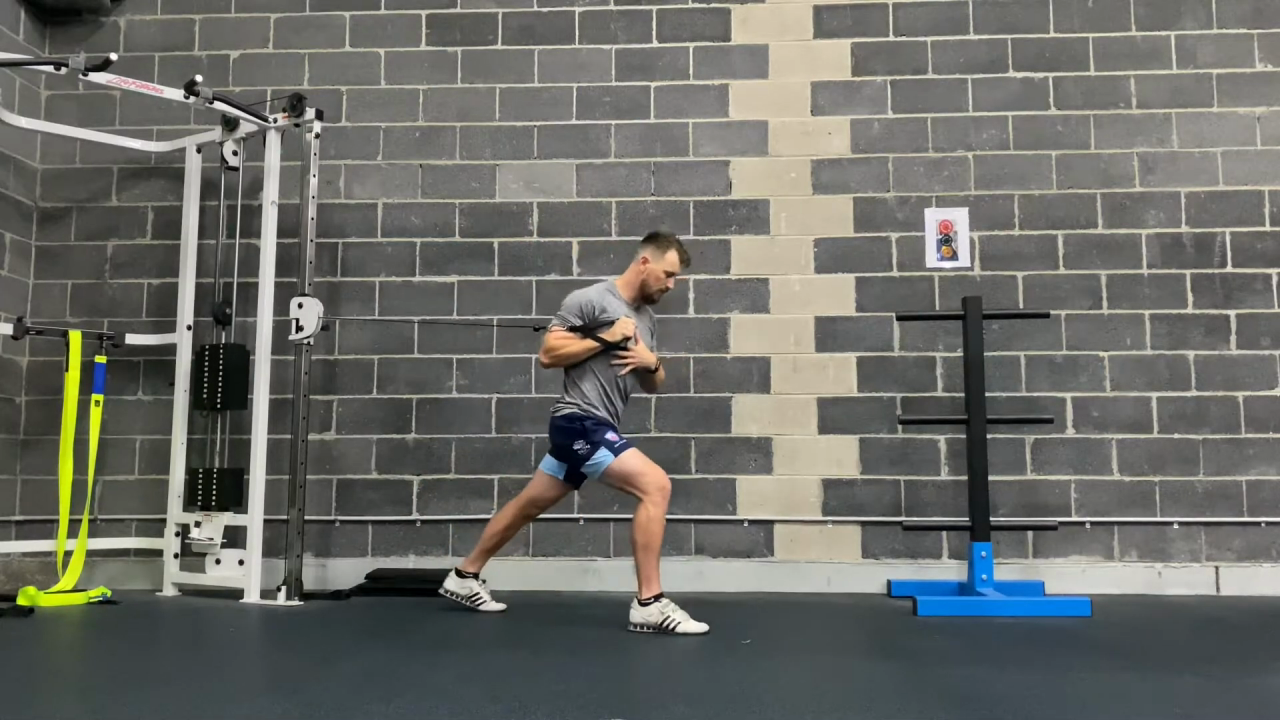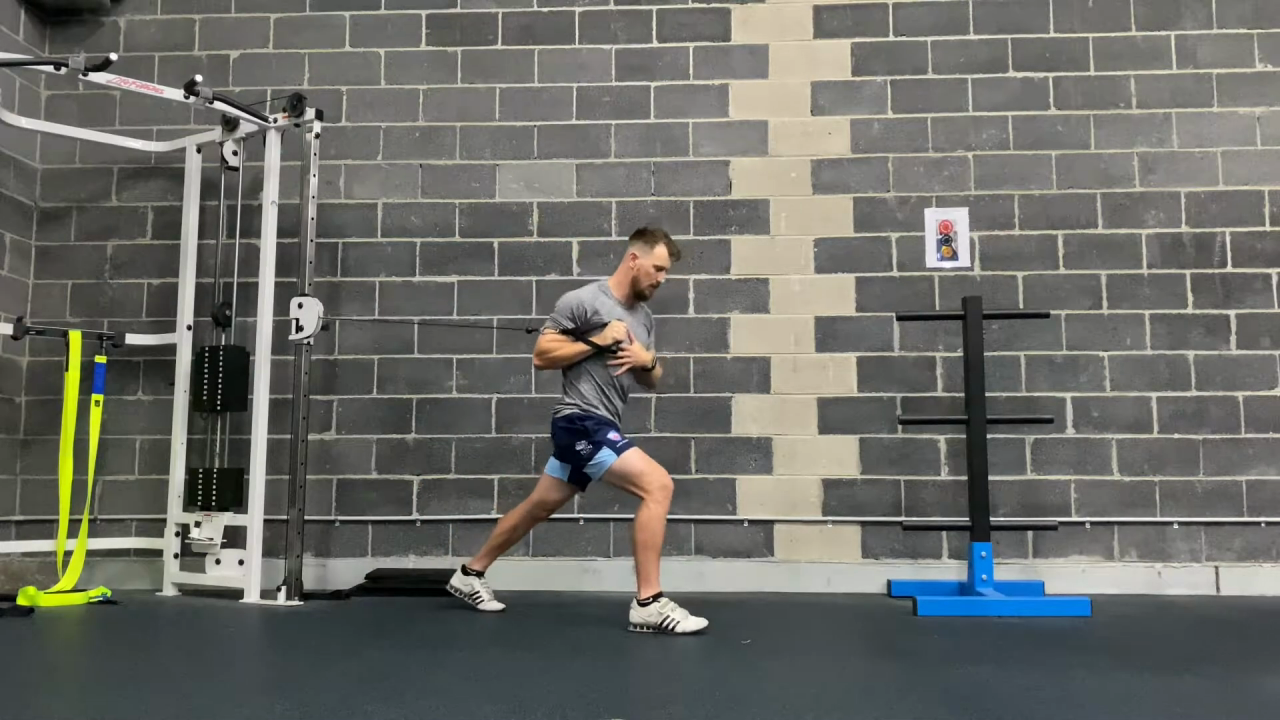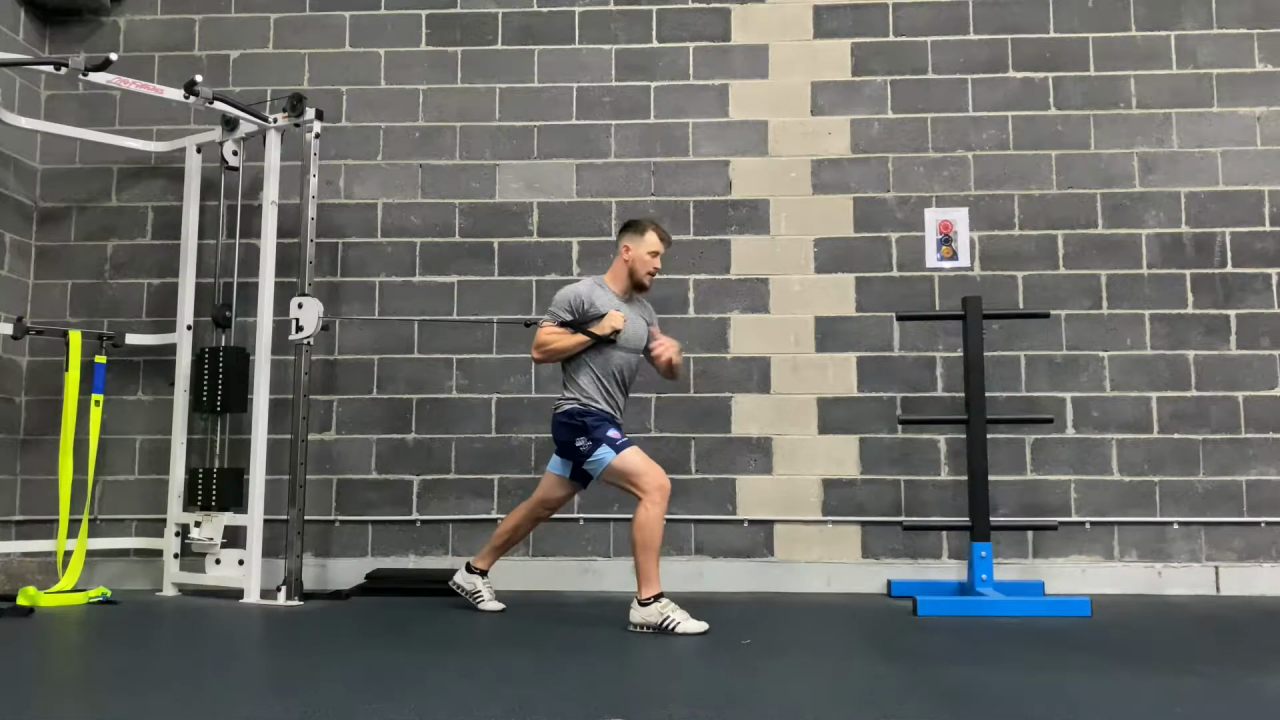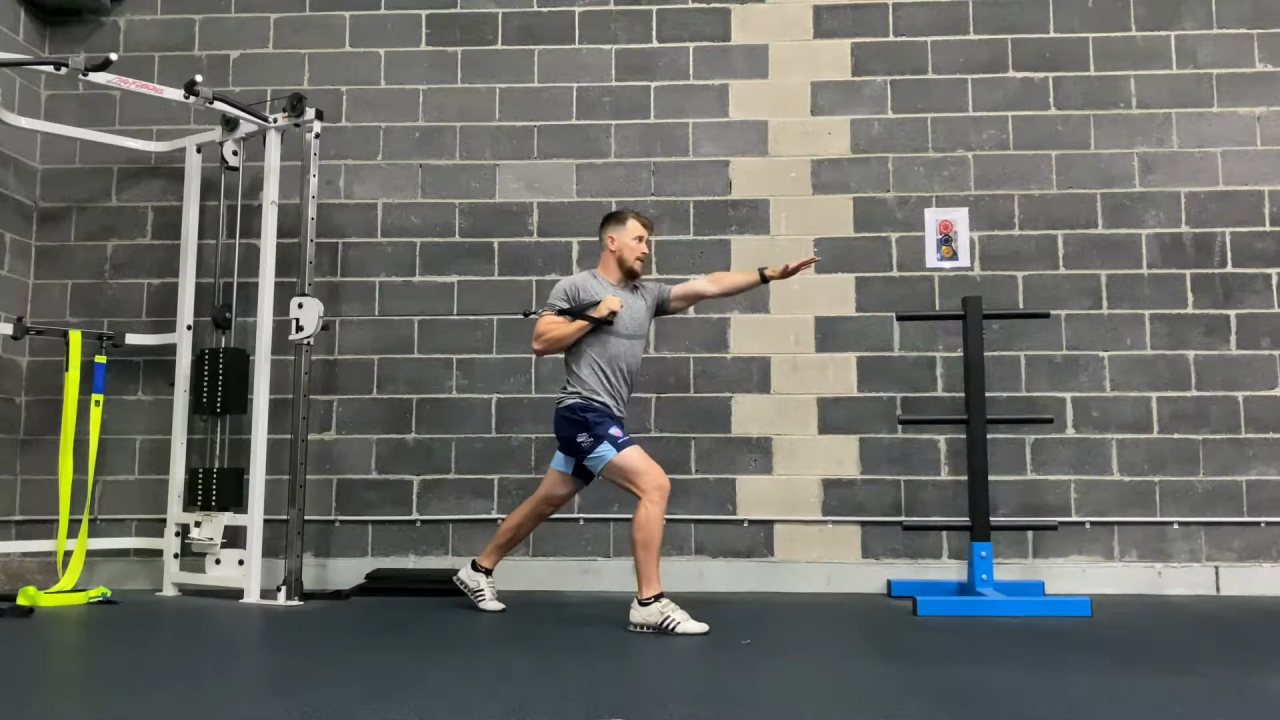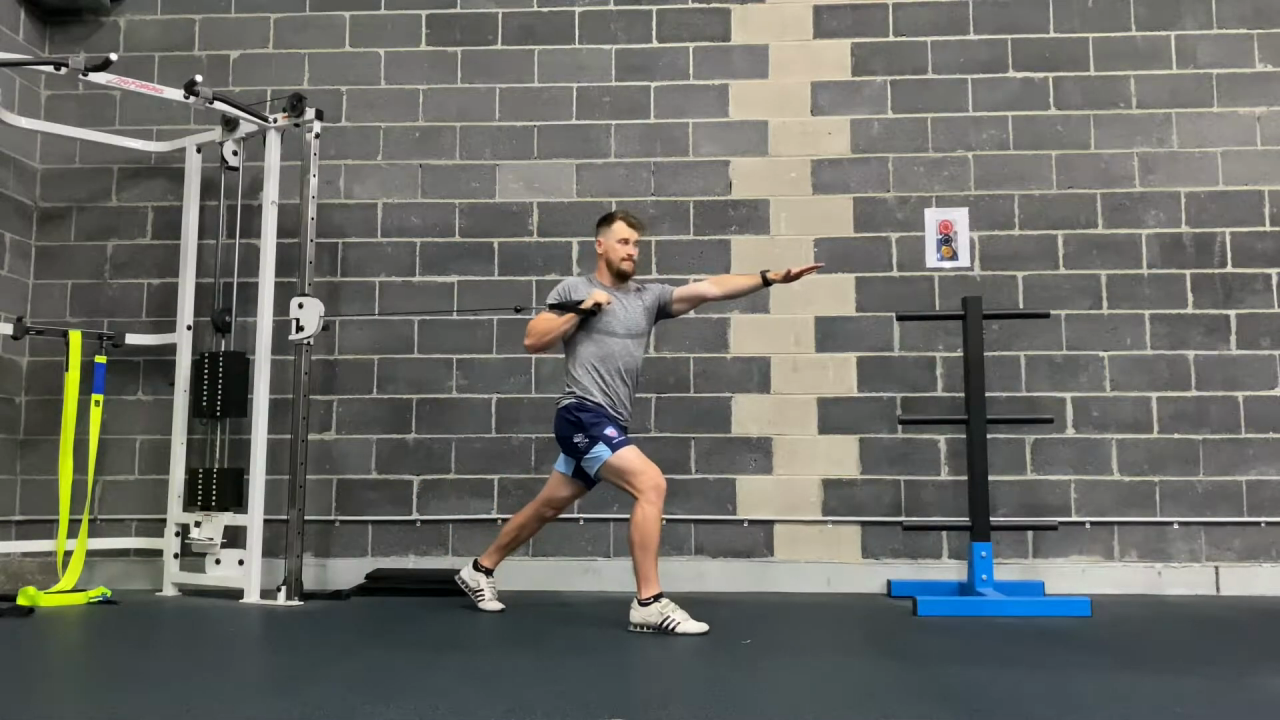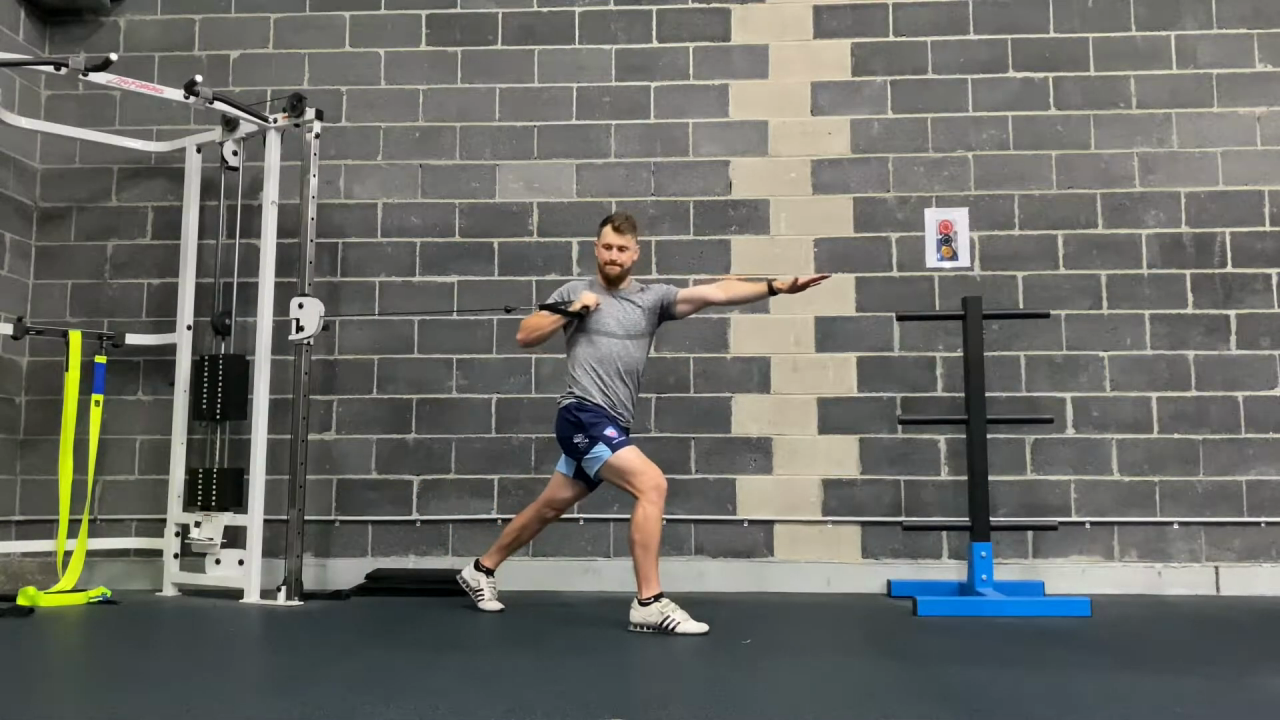
dt=0.4s
person 1, frame 1
left shoulder: (647, 316)
right shoulder: (589, 299)
left elbow: (652, 385)
right elbow: (548, 354)
left wrist: (652, 362)
right wrist: (605, 337)
left hip: (594, 426)
right hip: (580, 421)
left knee: (531, 503)
right knee: (656, 487)
left ankle: (464, 575)
right ankle: (649, 604)
person 1, frame 2
left shoulder: (643, 315)
right shoulder: (582, 300)
left elbow: (652, 382)
right elbow: (541, 356)
left wrist: (648, 361)
right wrist: (598, 341)
left hip: (598, 426)
right hip: (581, 421)
left knee: (539, 506)
right knee: (658, 486)
left ankle: (471, 573)
right ankle: (649, 604)
person 1, frame 3
left shoulder: (643, 309)
right shoulder: (579, 295)
left elbow: (670, 373)
right elbow: (540, 350)
left wrist: (671, 352)
right wrist: (597, 331)
left hip: (601, 423)
right hip: (582, 418)
left knee: (543, 505)
right knee: (655, 486)
left ankle: (474, 571)
right ankle: (649, 604)
person 1, frame 4
left shoulder: (648, 295)
right shoulder: (575, 287)
left elbow: (710, 286)
right elbow: (541, 342)
left wrist: (769, 274)
right wrist: (594, 316)
left hip: (602, 420)
right hip: (585, 414)
left knee: (544, 503)
right knee: (654, 485)
left ankle: (478, 570)
right ankle: (649, 604)
person 1, frame 5
left shoulder: (649, 296)
right shoulder: (572, 289)
left elbow: (711, 289)
right elbow: (533, 340)
left wrist: (771, 277)
right wrist: (582, 309)
left hip: (608, 423)
right hip: (583, 415)
left knee: (548, 506)
right knee: (651, 484)
left ankle: (480, 570)
right ankle: (649, 603)
person 1, frame 6
left shoulder: (654, 297)
right shoulder: (573, 291)
left elbow: (716, 292)
right elbow: (525, 336)
left wrist: (777, 286)
right wrist: (571, 311)
left hip: (611, 425)
right hip: (584, 416)
left knee: (549, 507)
right knee: (652, 485)
left ankle: (481, 570)
right ankle: (649, 604)
